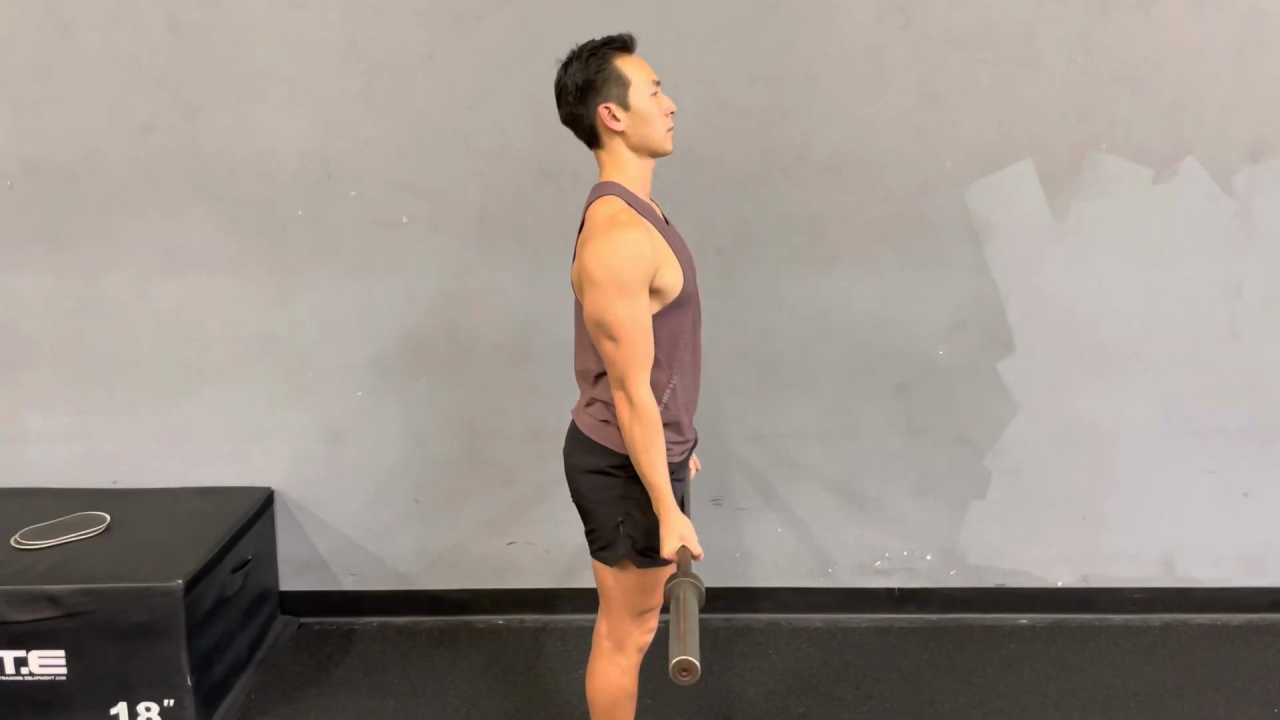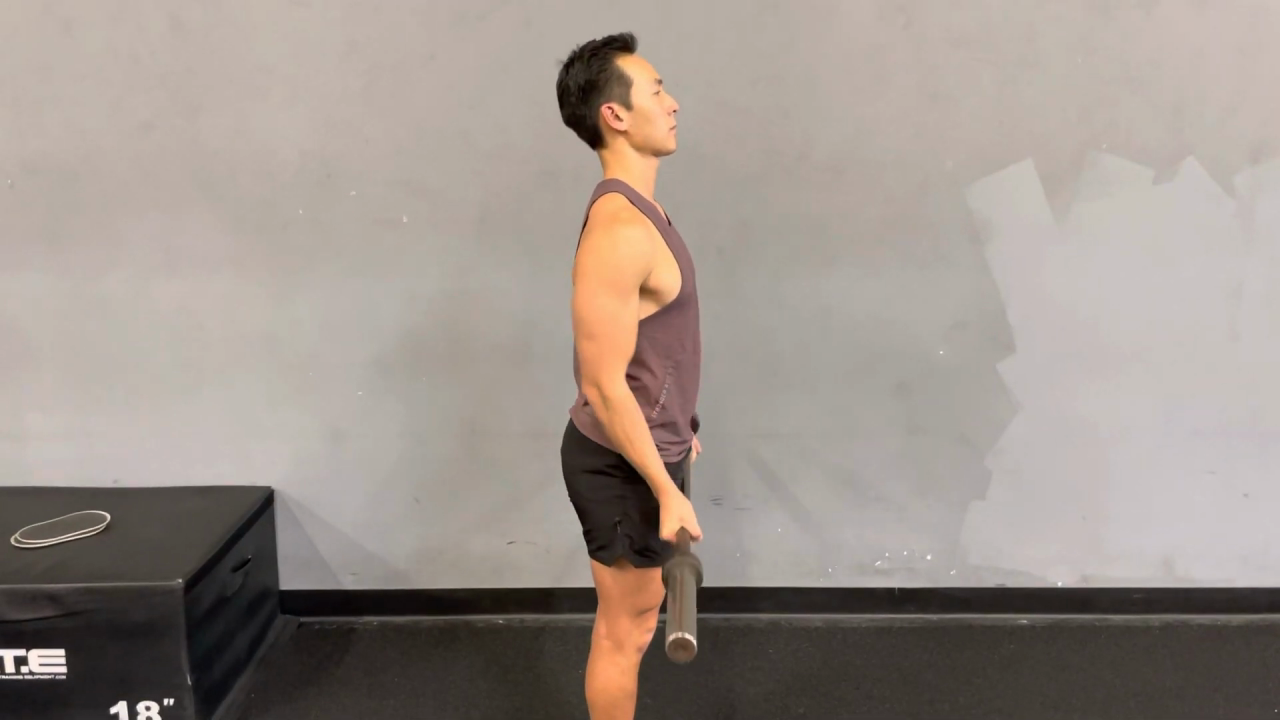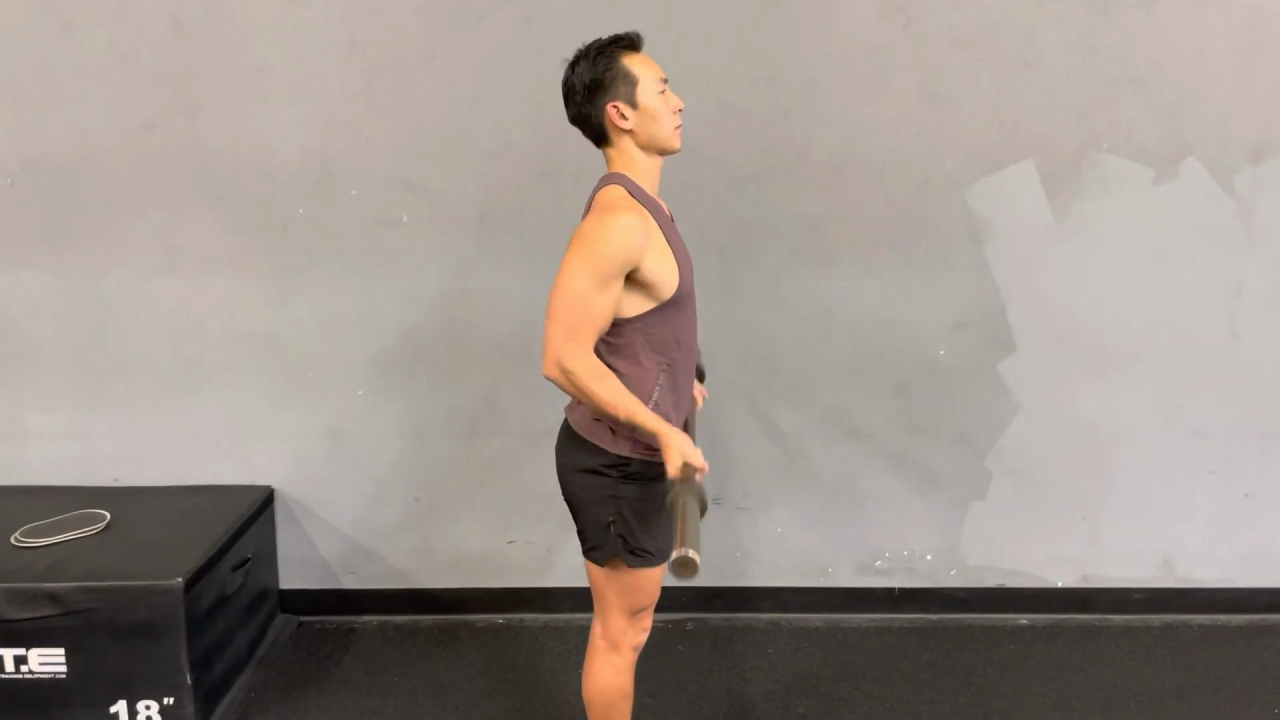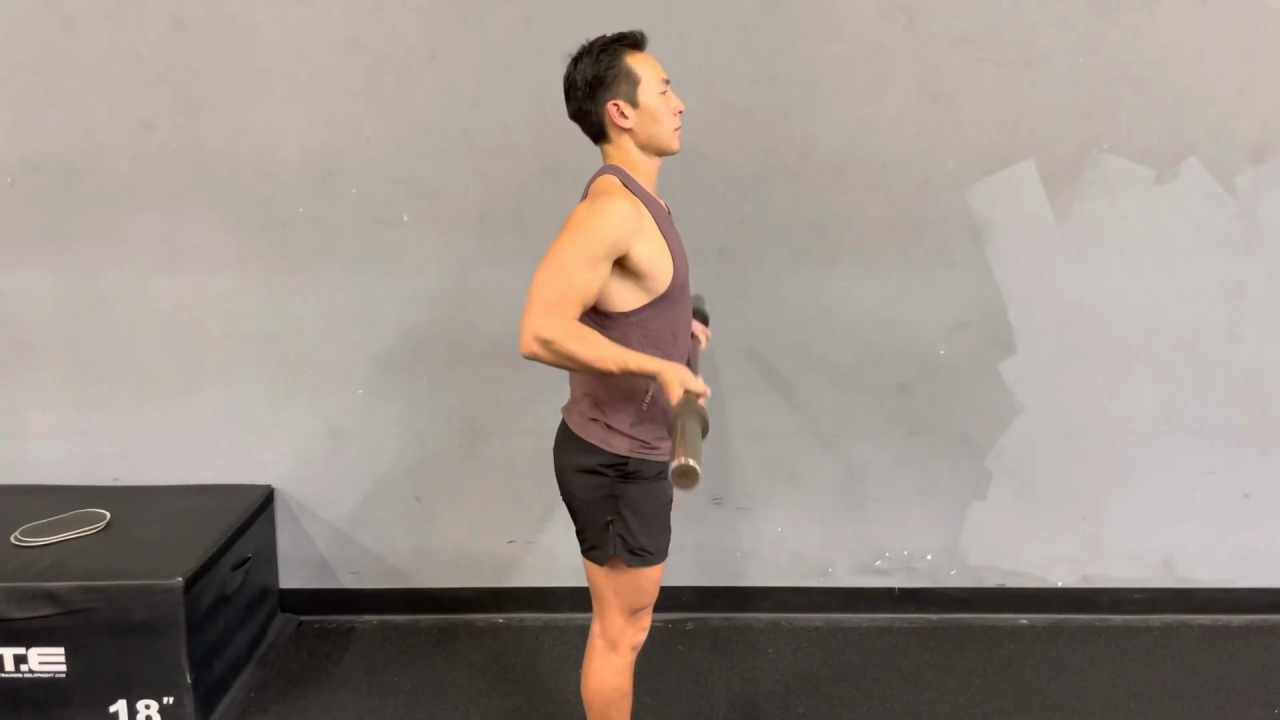
dt=0.2s
person 1, frame 1
left shoulder: (633, 212)
right shoulder: (618, 236)
right elbow: (631, 390)
left wrist: (677, 452)
right wrist: (668, 510)
left hip: (639, 454)
right hip: (625, 465)
left knee: (628, 627)
right knee: (627, 633)
person 1, frame 2
left shoulder: (634, 211)
right shoulder: (619, 231)
right elbow: (605, 384)
left wrist: (678, 429)
right wrist: (665, 493)
left hip: (641, 452)
right hip: (623, 466)
left knee: (628, 625)
right knee: (626, 632)
person 1, frame 3
left shoulder: (638, 206)
right shoulder: (617, 220)
right elbow: (565, 359)
left wrist: (679, 380)
right wrist: (664, 431)
left hip: (629, 453)
right hip: (618, 462)
left knee: (623, 625)
right knee: (622, 632)
person 1, frame 4
left shoulder: (635, 200)
right shoulder: (612, 207)
right elbow: (542, 332)
left wrist: (679, 328)
right wrist: (659, 369)
left hip: (630, 450)
right hip: (617, 458)
left knee: (623, 624)
right knee: (621, 630)
